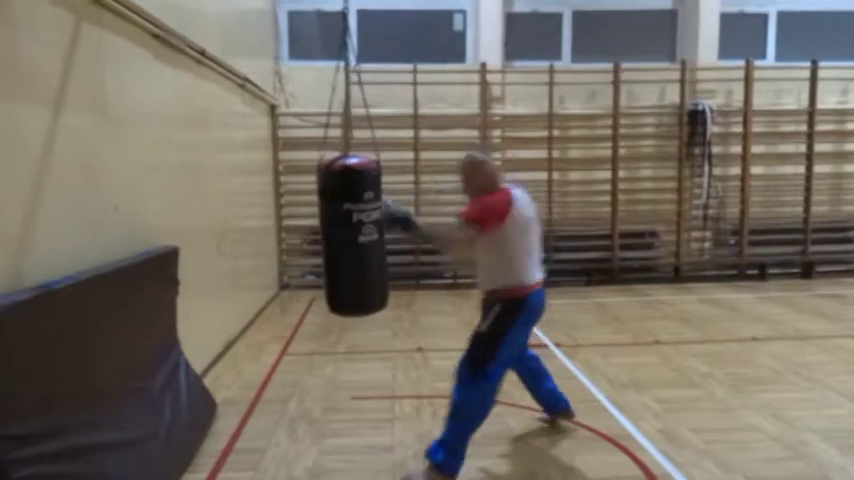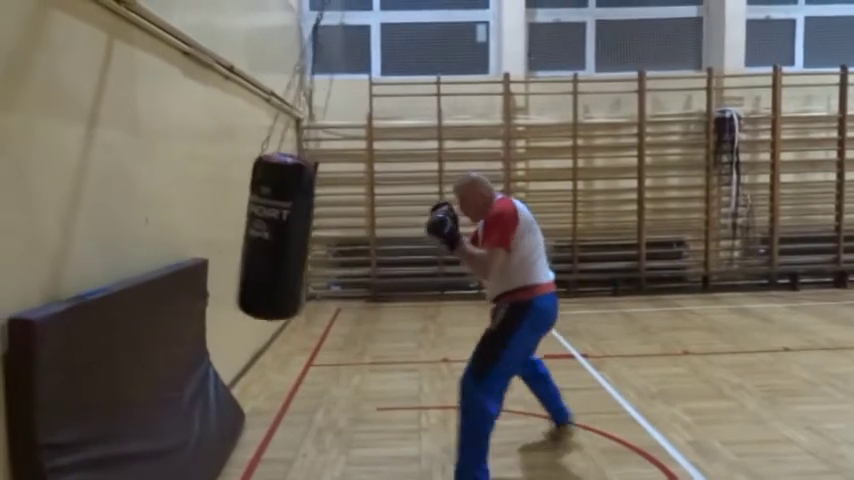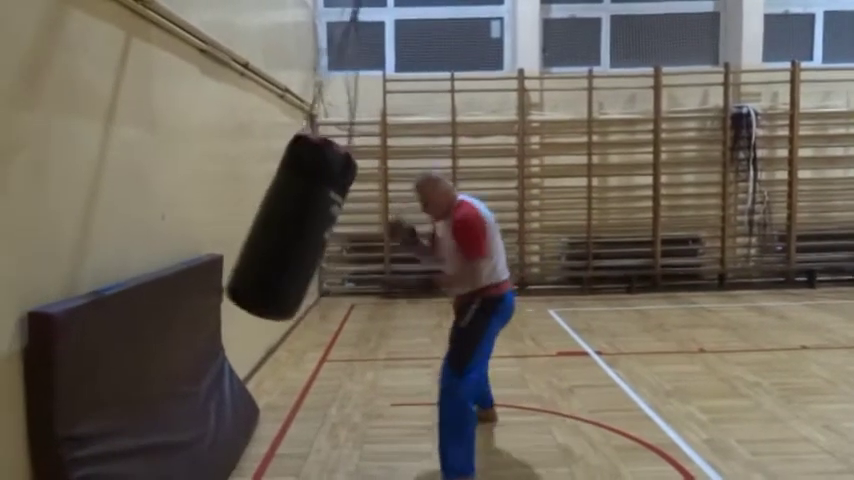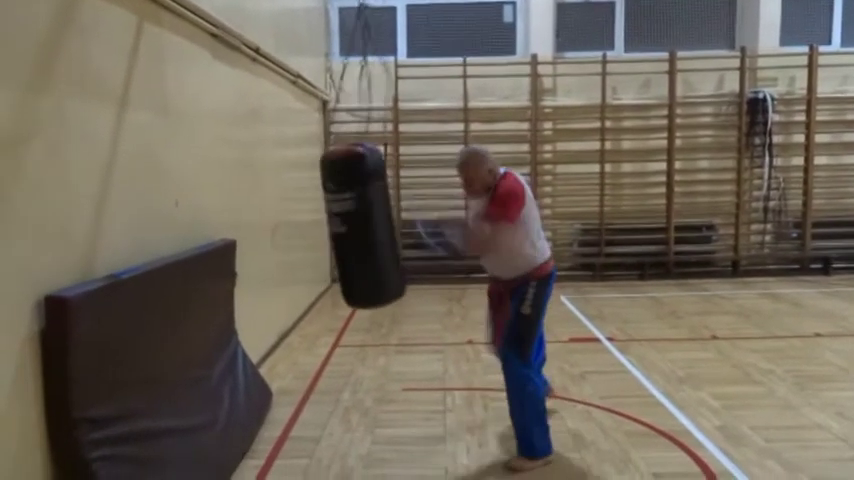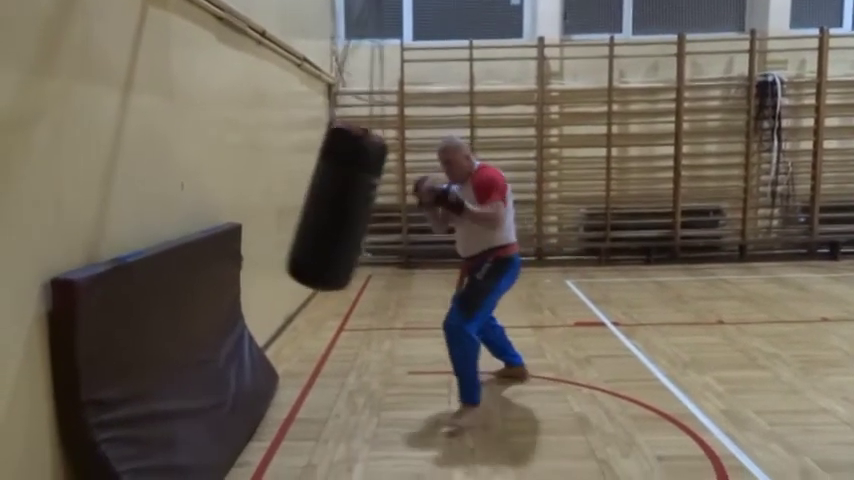
dt=1s
person 1, frame 1
left shoulder: (498, 202)
right shoulder: (516, 197)
left elbow: (455, 238)
left wrist: (410, 223)
left hip: (513, 302)
right hip: (527, 296)
left knee: (476, 375)
right knee: (518, 355)
right ankle: (559, 407)
person 1, frame 2
left shoulder: (502, 211)
right shoulder: (492, 216)
left elbow: (487, 268)
right elbow: (477, 262)
left wrist: (454, 241)
right wrist: (450, 233)
left hip: (524, 306)
right hip: (540, 302)
left knee: (477, 385)
right knee: (522, 361)
right ankle: (562, 422)
person 1, frame 3
left shoulder: (467, 216)
right shoulder: (448, 212)
left elbow: (474, 273)
right elbow: (436, 253)
left wrist: (439, 283)
right wrist: (411, 239)
left hip: (490, 300)
right hip: (483, 298)
left knee: (455, 378)
right knee: (469, 357)
right ankle: (485, 408)
person 1, frame 4
left shoulder: (509, 189)
right shoulder: (477, 189)
left elbow: (480, 240)
right elbow: (475, 241)
left hip: (531, 281)
right hip: (504, 281)
left knee: (517, 361)
right knee: (505, 347)
left ankle: (537, 450)
right ankle: (539, 389)
person 1, frame 5
left shoulder: (488, 177)
right shoulder: (455, 186)
left elbow: (495, 220)
right elbow: (439, 227)
left wrist: (461, 208)
right wrist: (428, 203)
left hip: (498, 261)
right hip: (480, 261)
left knee: (458, 324)
right knee: (479, 318)
left ankle: (470, 402)
right ankle: (515, 365)
